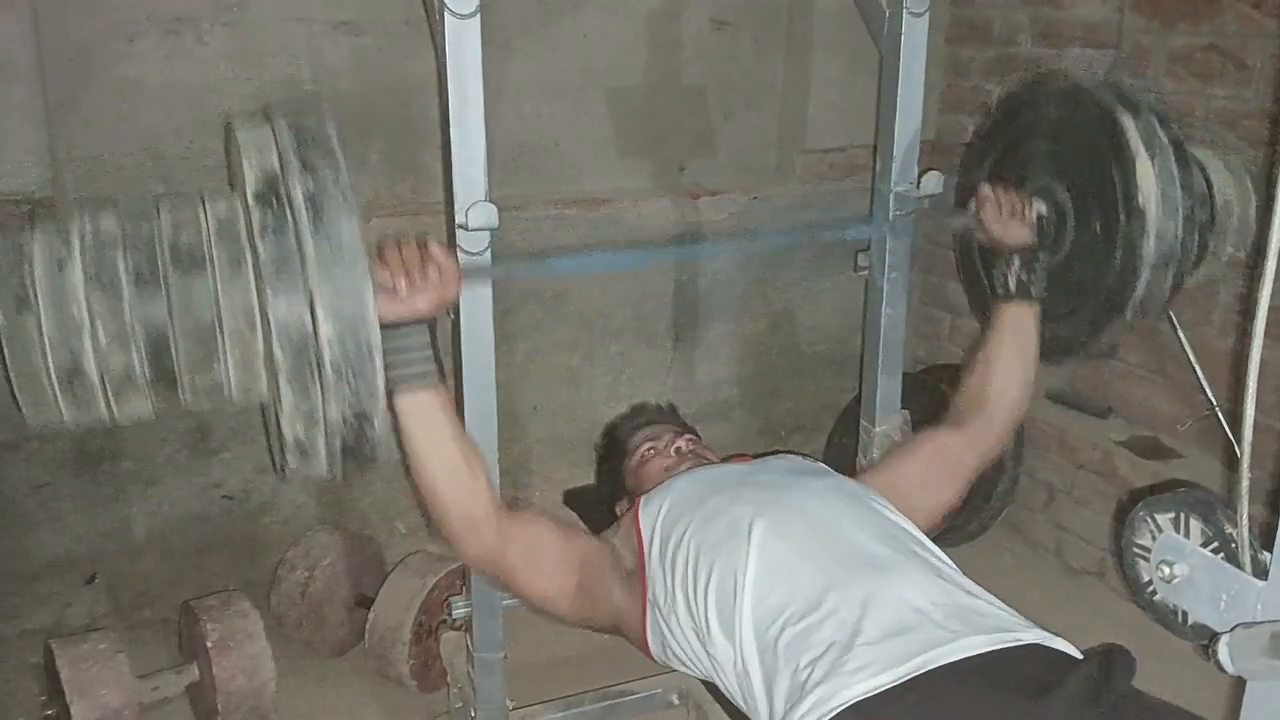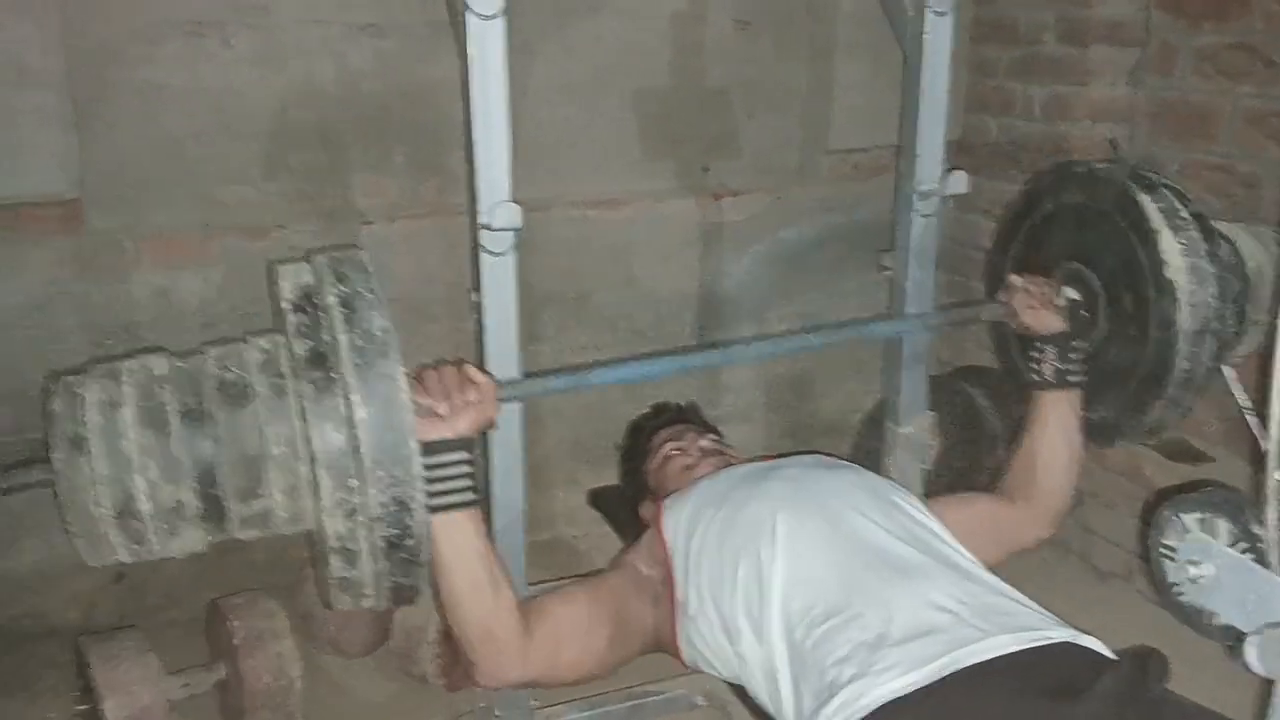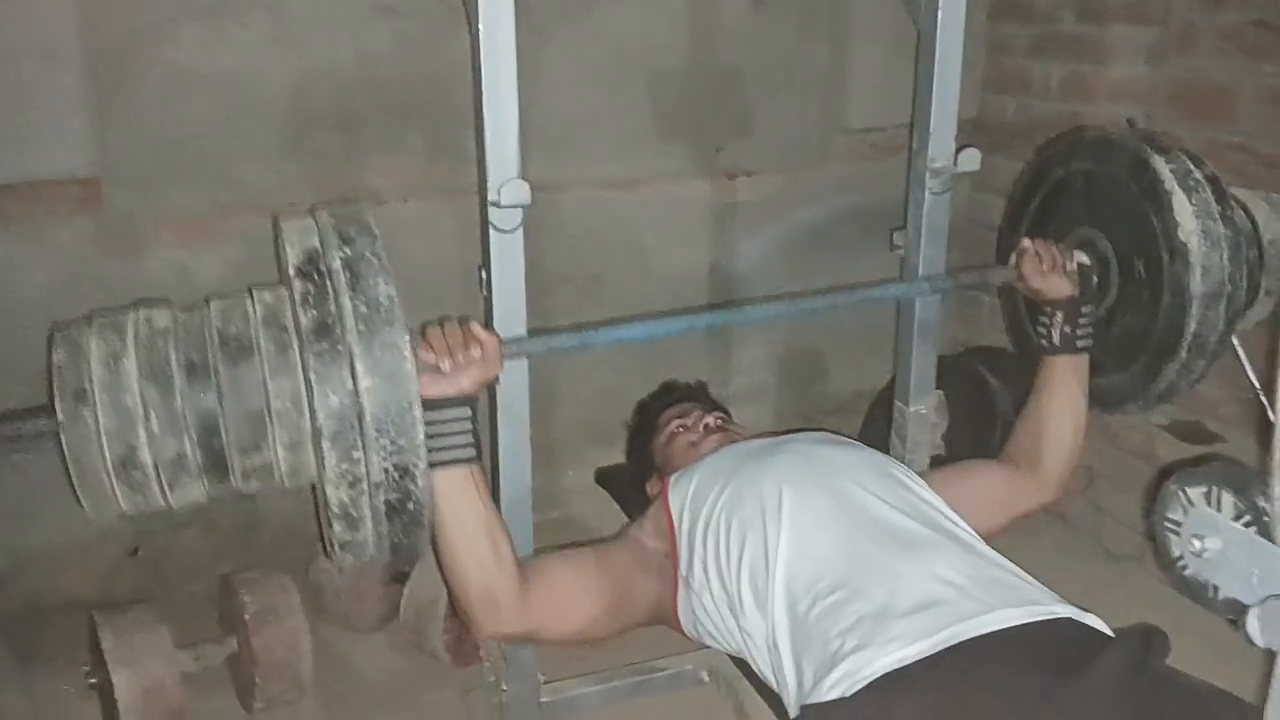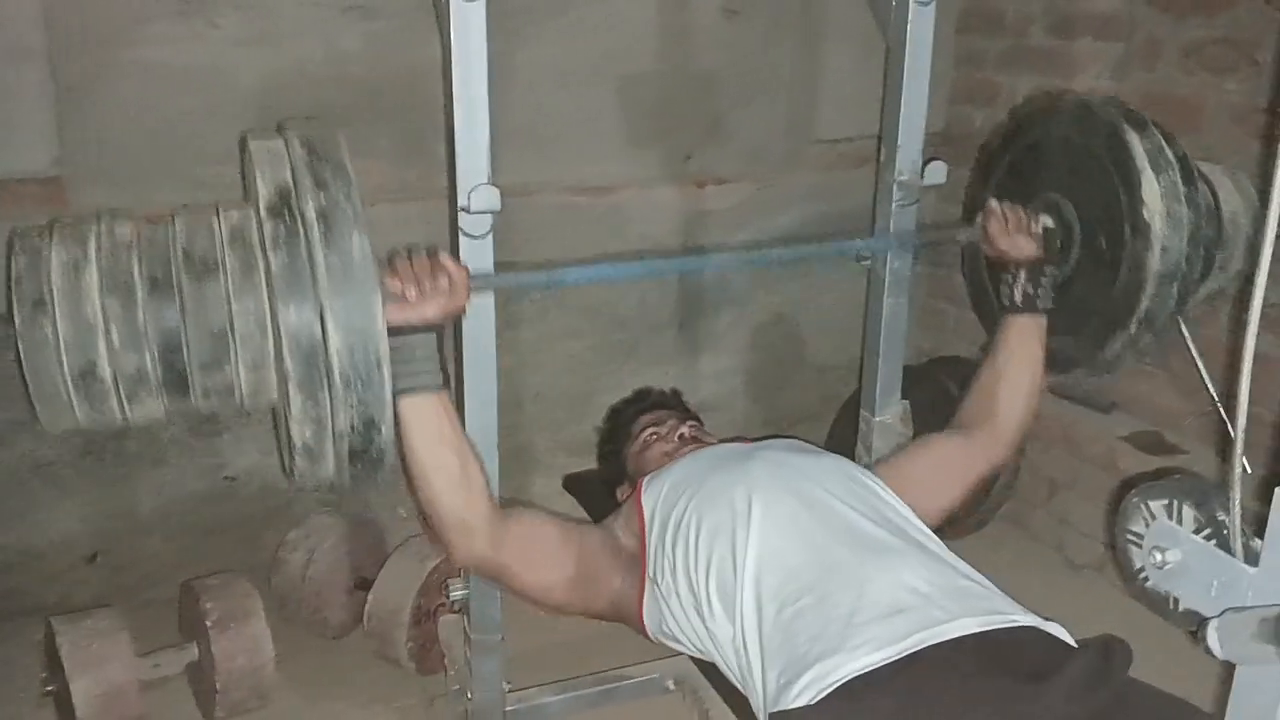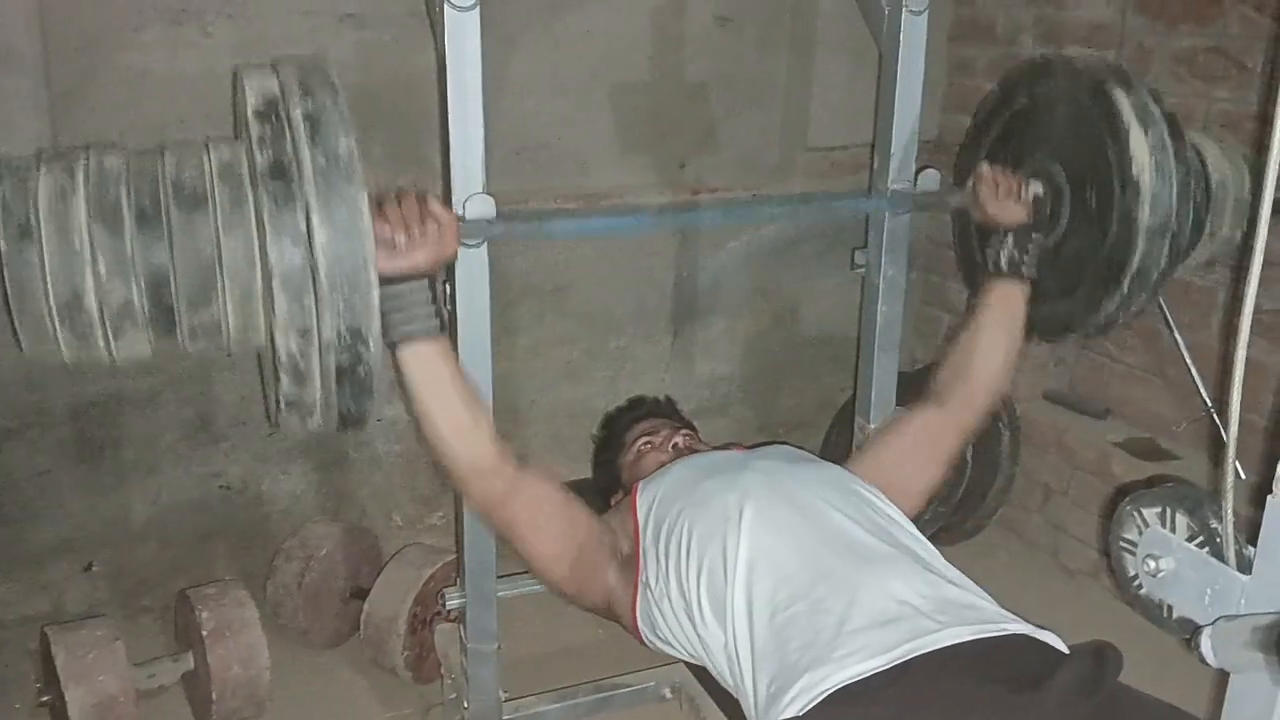
dt=0.4s
person 1, frame 1
left shoulder: (835, 490)
right shoulder: (628, 568)
left elbow: (977, 428)
right elbow: (479, 527)
left wrist: (1018, 265)
right wrist: (408, 335)
person 1, frame 2
left shoulder: (864, 491)
right shoulder: (657, 570)
left elbow: (1032, 508)
right elbow: (503, 650)
left wrist: (1054, 350)
right wrist: (446, 457)
person 1, frame 3
left shoulder: (870, 468)
right shoulder: (663, 543)
left elbow: (1036, 474)
right elbow: (501, 603)
left wrist: (1064, 316)
right wrist: (449, 413)
person 1, frame 4
left shoulder: (838, 476)
right shoulder: (632, 545)
left elbow: (986, 435)
right elbow: (475, 532)
left wrist: (1025, 279)
right wrist: (415, 342)
left hip: (1026, 652)
person 1, frame 5
left shoulder: (835, 486)
right shoulder: (622, 556)
left elbow: (953, 404)
right elbow: (487, 470)
left wrist: (1011, 246)
right wrist: (409, 286)
